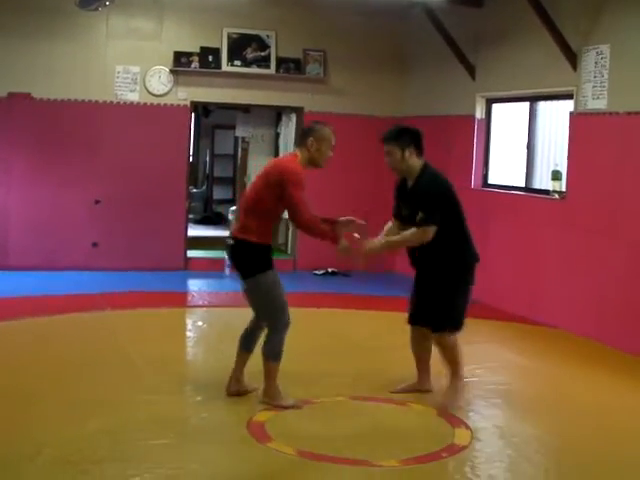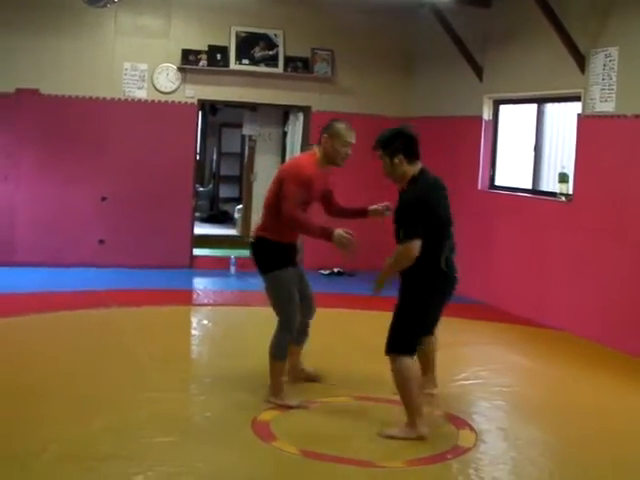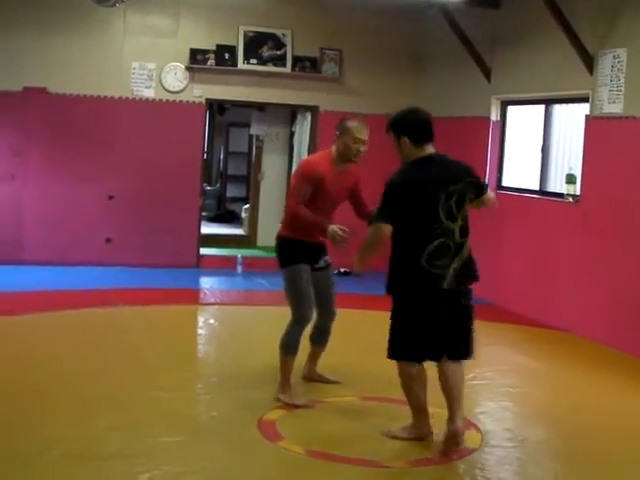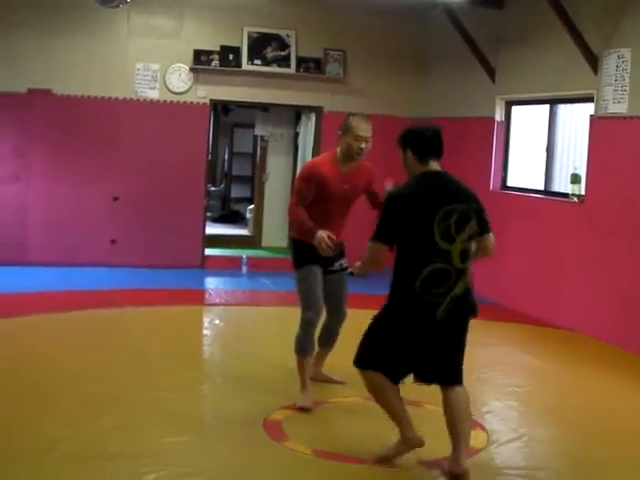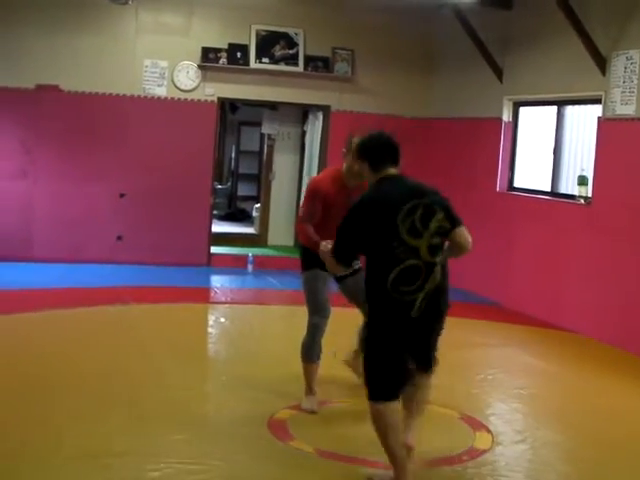
dt=0.3s
person 1, frame 1
left shoulder: (433, 186)
right shoulder: (403, 185)
left elbow: (424, 233)
right elbow: (398, 221)
left wrist: (383, 244)
right wrist: (381, 240)
left hip: (455, 264)
right hip: (429, 264)
left knee: (440, 327)
right knee: (418, 324)
left ankle: (456, 378)
right ankle: (424, 380)
person 1, frame 2
left shoulder: (413, 198)
right shoulder: (429, 184)
left elbow: (409, 250)
left wrist: (384, 274)
left hip: (427, 280)
right hip: (437, 275)
left knee: (400, 349)
right knee: (421, 330)
left ankle: (415, 424)
right ankle: (427, 379)
person 1, frame 3
left shoulder: (401, 182)
right shoulder: (460, 171)
left elbow: (380, 232)
right elbow: (489, 201)
left wrist: (362, 253)
left hip: (417, 283)
right hip: (457, 279)
left knee: (407, 356)
right knee: (450, 355)
left ankle: (421, 424)
right ankle: (456, 422)
person 1, frame 4
left shoulder: (401, 197)
right shoulder: (468, 196)
left elbow: (378, 253)
right elbow: (488, 248)
left wrist: (360, 267)
left hip: (412, 304)
right hip: (457, 305)
left knee: (371, 364)
right knee: (451, 380)
left ankle: (407, 434)
person 1, frame 5
left shoulder: (364, 206)
right shoulder: (433, 197)
left elbow: (337, 266)
right elbow: (464, 244)
left wrist: (327, 251)
left hip: (389, 310)
right hip: (433, 305)
left knee: (383, 393)
right knee: (421, 367)
right ankle: (407, 431)
person 2, frame 1
left shoulder: (286, 167)
right shoulder: (290, 170)
left elbow: (299, 215)
right elbow: (301, 219)
left wrist: (336, 223)
right wrist: (337, 237)
left hip: (248, 247)
right hip: (250, 249)
left knee: (263, 316)
right knee: (280, 320)
left ankle: (236, 380)
right ankle: (271, 392)
person 2, frame 2
left shoulder: (320, 172)
right shoulder: (301, 169)
left elbow: (332, 208)
right elbow: (291, 215)
left wrist: (368, 212)
right wrist: (330, 235)
left hip: (285, 247)
right hip: (270, 247)
left knee: (305, 310)
right knee: (290, 318)
left ankle: (295, 366)
right ankle: (276, 392)
person 2, frame 3
left shoulder: (352, 174)
right shoulder: (312, 167)
left elbow: (362, 210)
right elbow: (294, 208)
right wrist: (327, 228)
left hip: (318, 248)
right hip: (293, 245)
left knee: (328, 313)
right knee: (303, 315)
left ankle: (311, 369)
right ankle: (284, 388)
person 2, frame 4
left shoulder: (366, 172)
right shoulder: (315, 168)
left elbow: (379, 204)
right elbow: (295, 208)
right wrist: (314, 233)
left hip: (335, 248)
right hip: (307, 247)
left knee: (338, 315)
right knee: (311, 316)
left ankle: (316, 368)
right ankle: (304, 390)
person 2, frame 5
right shoulder: (321, 185)
right elbow: (304, 226)
right wrist: (319, 246)
right hip: (315, 256)
right knee: (318, 320)
left ankle: (355, 358)
right ankle: (310, 392)
